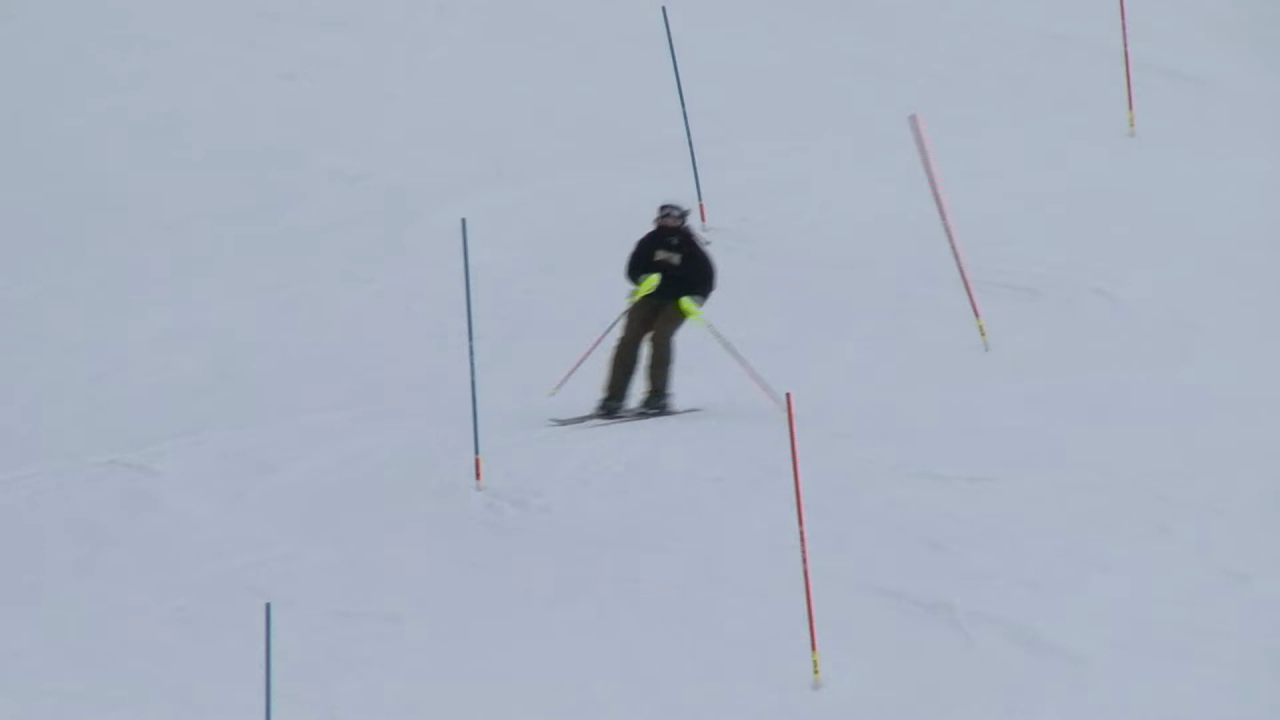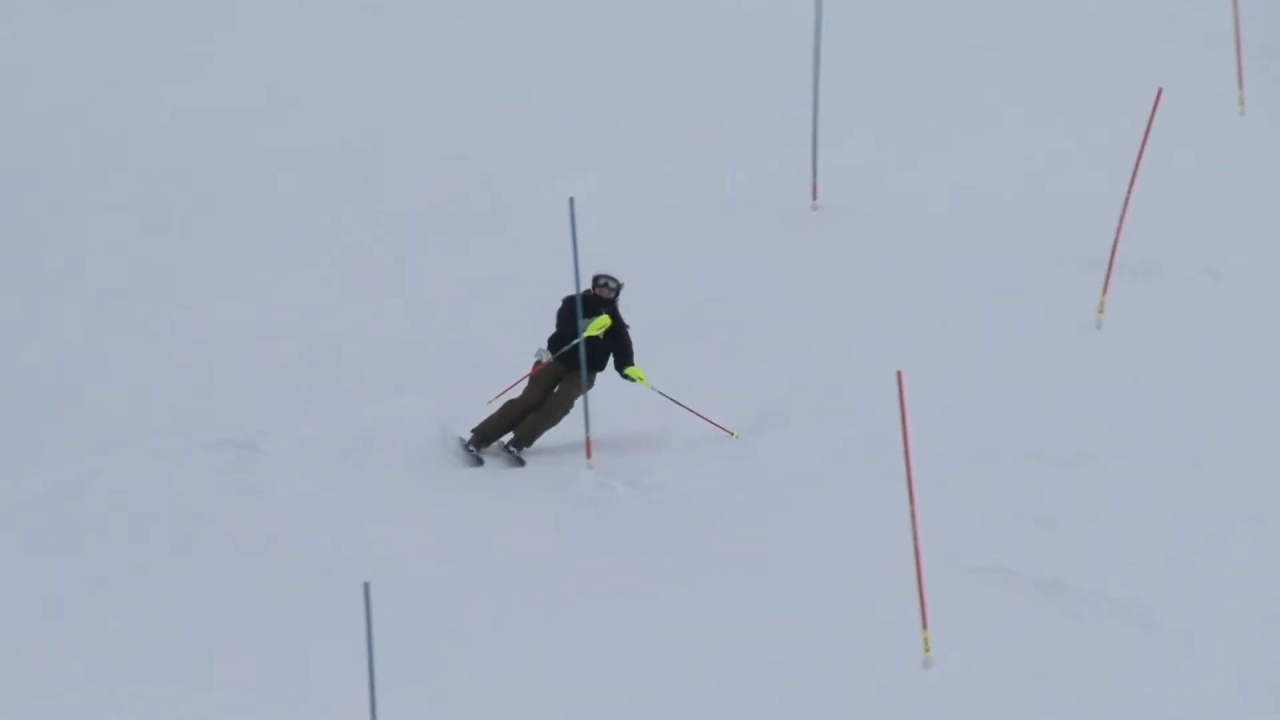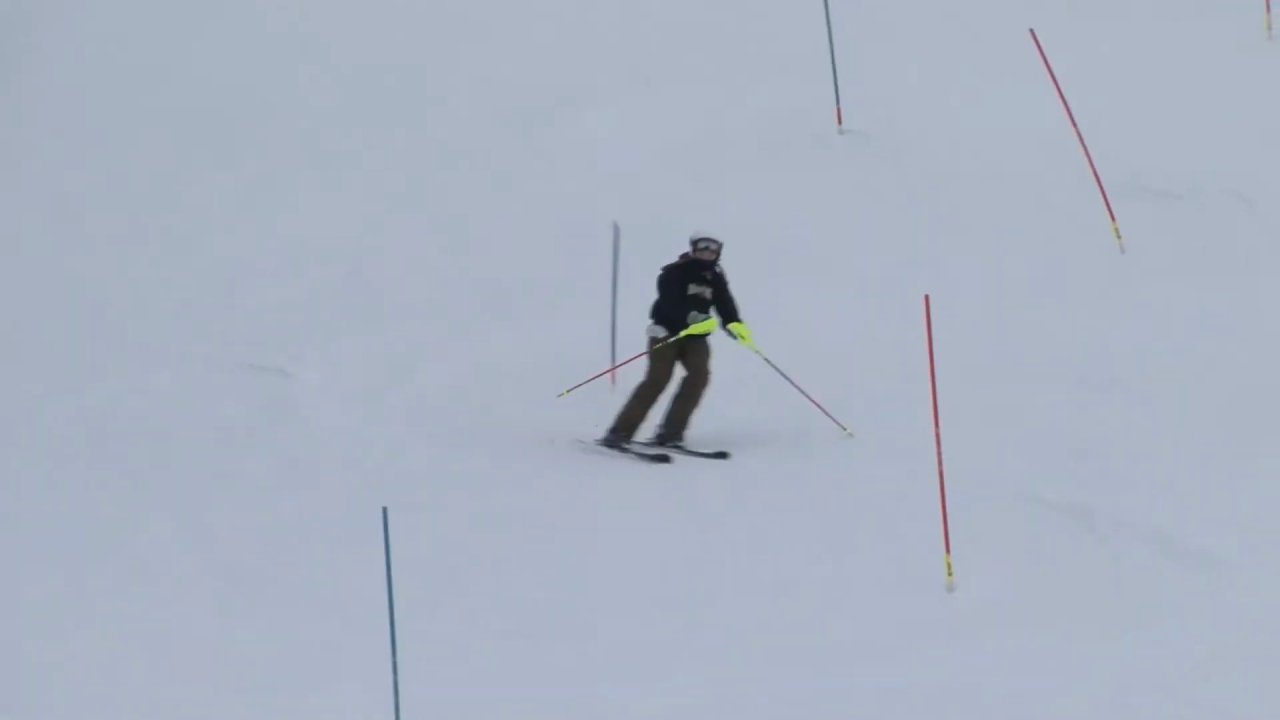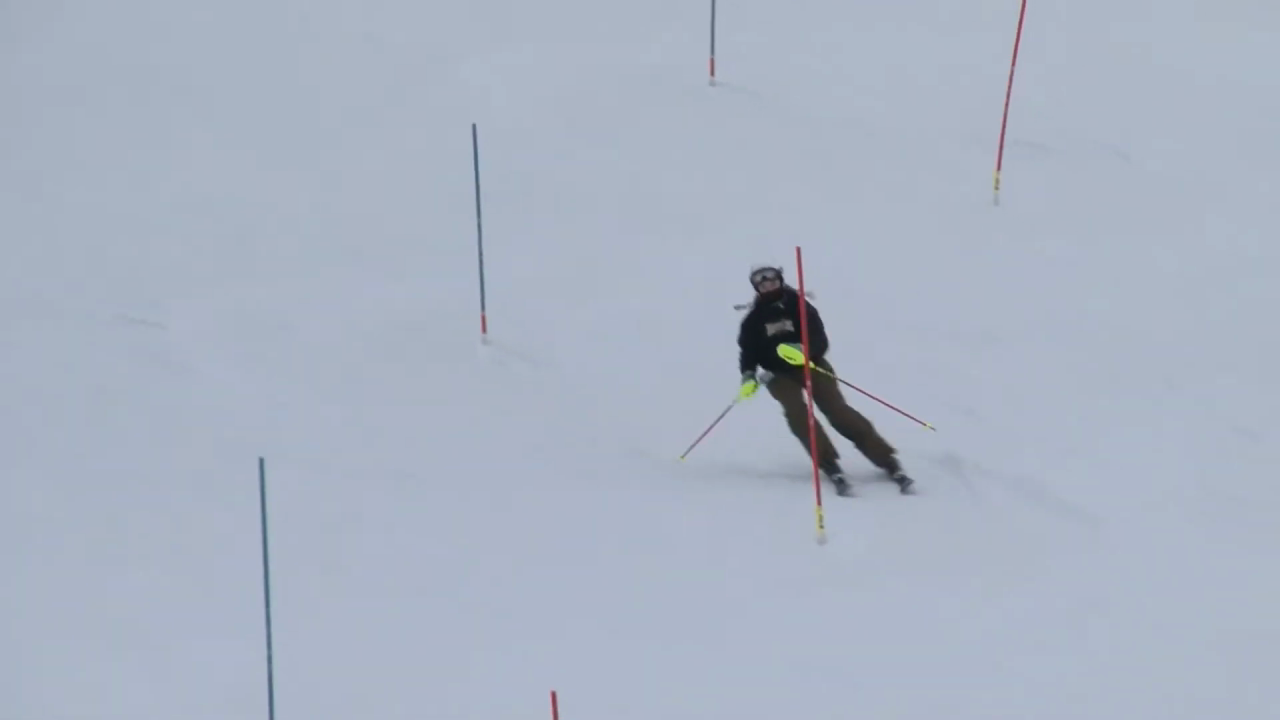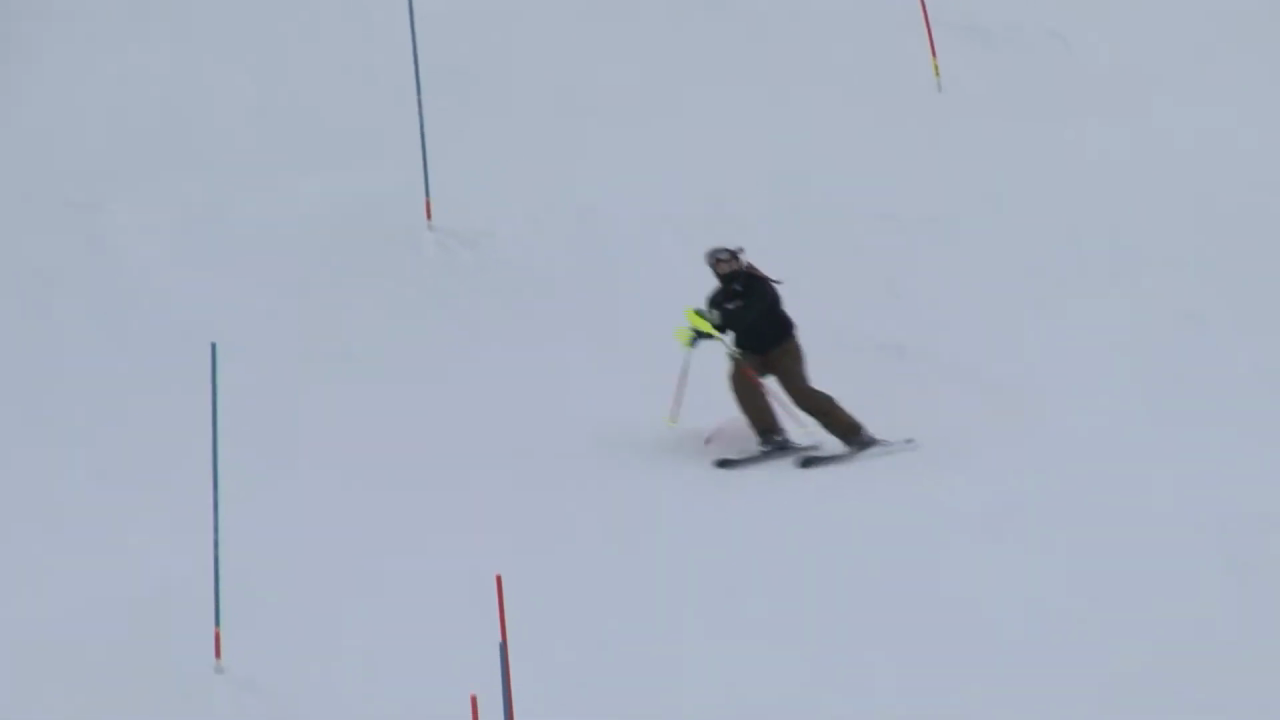
dt=0.5s
person 1, frame 1
left shoulder: (691, 248)
right shoulder: (651, 241)
left elbow: (706, 278)
right elbow: (633, 268)
left wrist: (695, 298)
right wrist: (642, 278)
left hip: (677, 302)
right hip: (649, 297)
left knee: (660, 335)
right knee: (629, 339)
left ankle: (658, 397)
right ankle: (613, 400)
person 1, frame 2
left shoulder: (615, 323)
right shoulder: (576, 304)
left elbow: (623, 353)
right elbow: (564, 323)
left wrist: (630, 370)
right wrist: (585, 326)
left hip: (583, 371)
right hip: (555, 359)
left knee: (562, 400)
right knee: (530, 399)
left ankle: (519, 441)
right ankle: (479, 438)
person 1, frame 3
left shoulder: (716, 281)
right shoulder: (675, 273)
left elbow: (728, 311)
right elbow: (669, 299)
left wrist: (736, 327)
right wrist: (692, 317)
left hip: (696, 337)
right hip: (666, 332)
left knee: (699, 374)
right knee: (658, 378)
left ankle: (670, 432)
right ankle: (619, 433)
person 1, frame 4
left shoulder: (797, 306)
right shoulder: (753, 320)
left elbow: (817, 337)
right elbow: (749, 352)
left wrist: (800, 349)
right wrist: (748, 376)
left hip: (812, 365)
right hip: (779, 374)
left knee: (838, 410)
right knee: (795, 408)
left ankle: (886, 459)
right ankle: (831, 465)
person 1, frame 5
left shoulder: (757, 286)
right shoulder: (719, 297)
left elbow: (753, 312)
right elbow: (720, 324)
left wrist: (711, 316)
right wrist: (697, 334)
left hip: (781, 345)
right hip: (751, 351)
left knee: (799, 390)
right knee: (739, 378)
left ankle: (855, 435)
right ankle: (773, 437)
